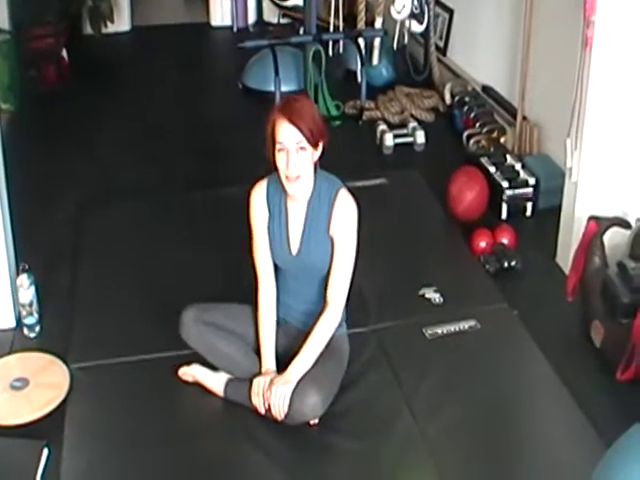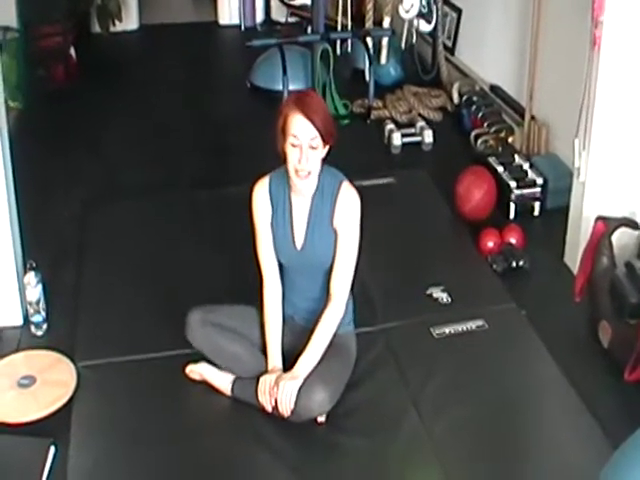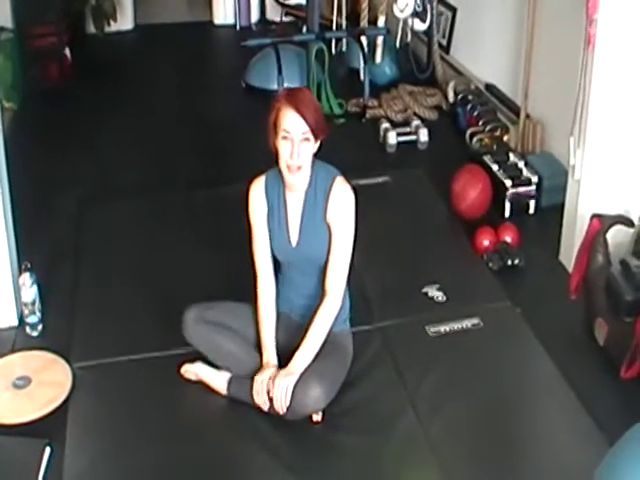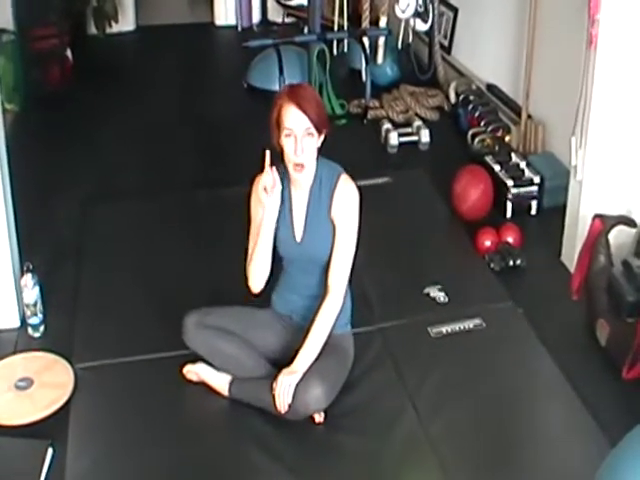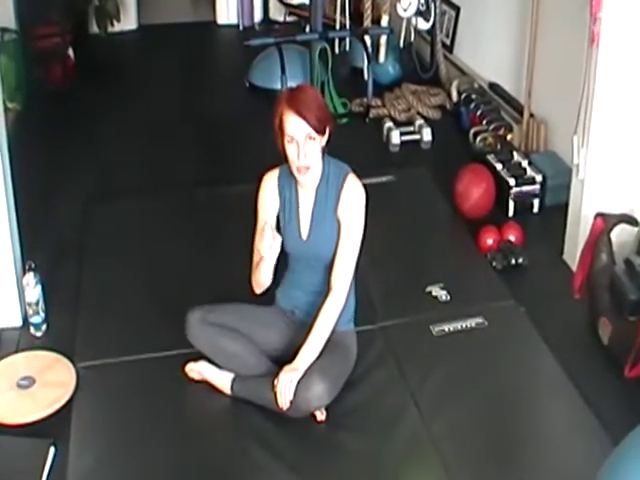
dt=0.4s
person 1, frame 1
left shoulder: (340, 204)
right shoulder: (262, 195)
left elbow: (335, 306)
right elbow: (265, 284)
left wrist: (290, 375)
right wrist: (268, 368)
left hip: (322, 334)
right hip: (277, 320)
left knee: (305, 404)
right knee: (192, 322)
left ankle: (223, 382)
right ankle: (269, 379)
person 1, frame 2
left shoulder: (344, 198)
right shoulder: (265, 191)
left elbow: (338, 299)
right elbow: (271, 282)
left wrist: (297, 372)
right wrist: (275, 365)
left hip: (330, 332)
right hip: (286, 319)
left knee: (314, 400)
right knee: (198, 324)
left ankle: (228, 381)
right ankle: (277, 378)
person 1, frame 3
left shoulder: (337, 192)
right shoulder: (261, 190)
left elbow: (334, 294)
right elbow: (265, 278)
left wrist: (294, 368)
right wrist: (269, 361)
left hip: (327, 330)
right hip: (283, 317)
left knee: (311, 396)
right knee: (194, 322)
left ankle: (225, 380)
right ankle: (276, 378)
person 1, frame 4
left shoulder: (342, 190)
right shoulder: (266, 184)
left elbow: (336, 291)
right elbow: (255, 283)
left wrist: (297, 368)
right wrist: (269, 213)
left hip: (328, 332)
right hip: (282, 319)
left knee: (311, 396)
right knee: (194, 327)
left ankle: (226, 383)
right ankle: (283, 380)
person 1, frame 5
left shoulder: (349, 189)
right shoulder: (273, 183)
left elbow: (339, 289)
right elbow: (259, 284)
left wrist: (299, 365)
right wrist: (267, 257)
left hip: (332, 329)
right hip: (285, 316)
left knee: (312, 392)
right knee: (197, 323)
left ankle: (228, 380)
right ankle: (285, 378)
